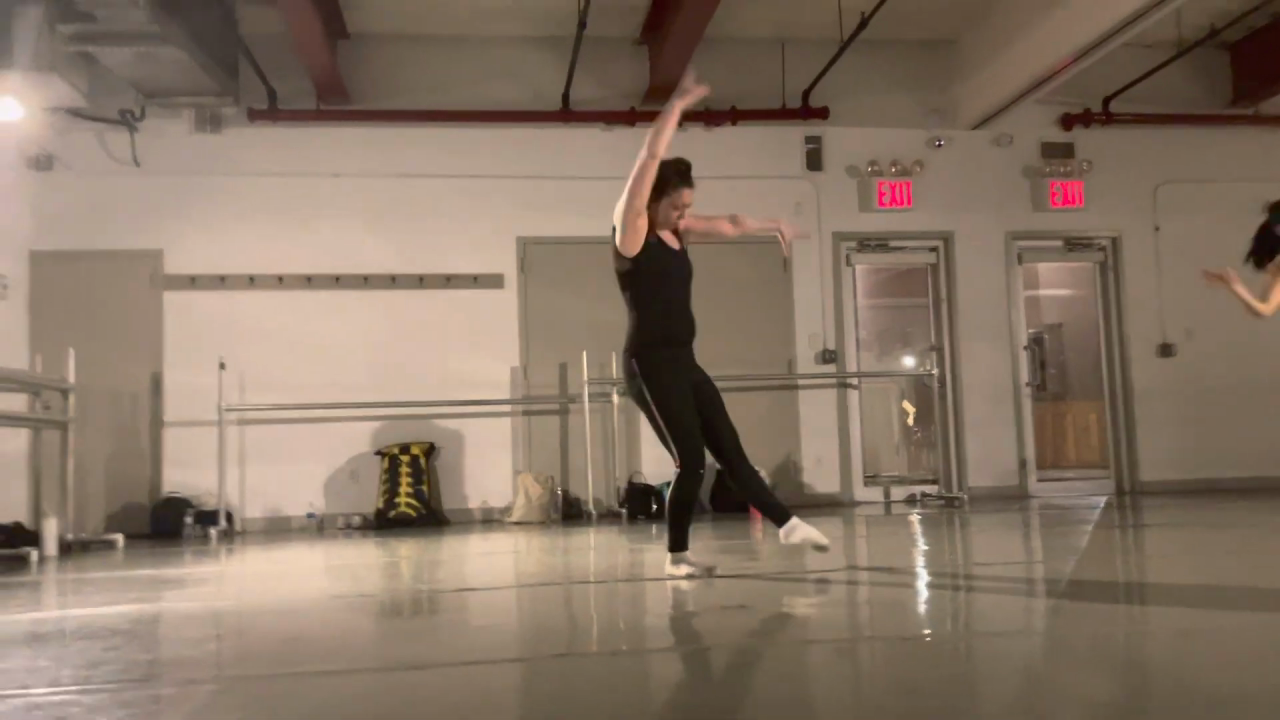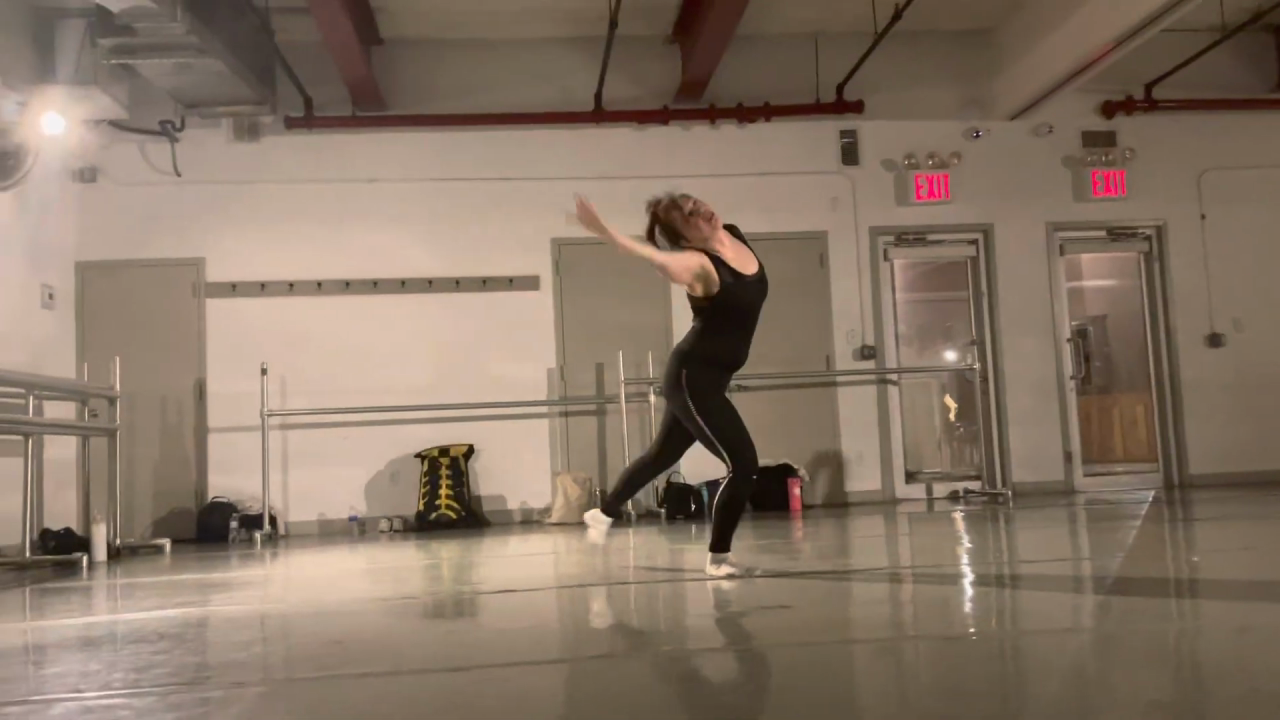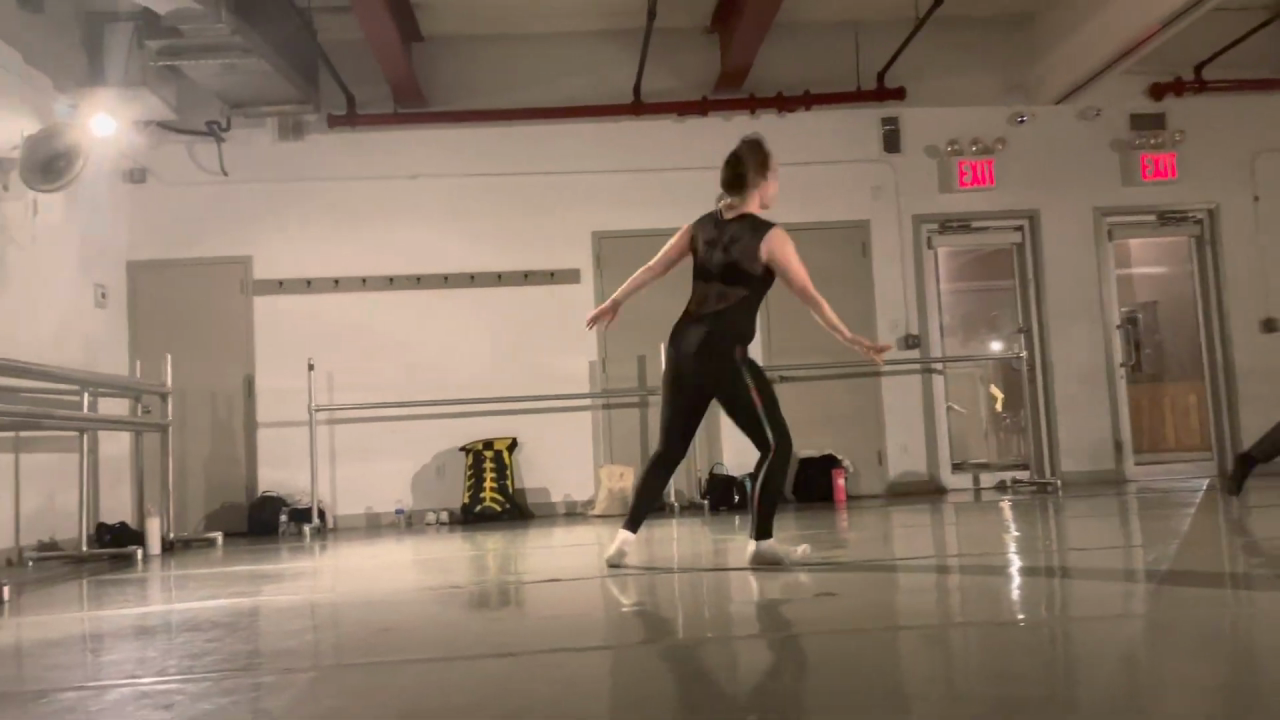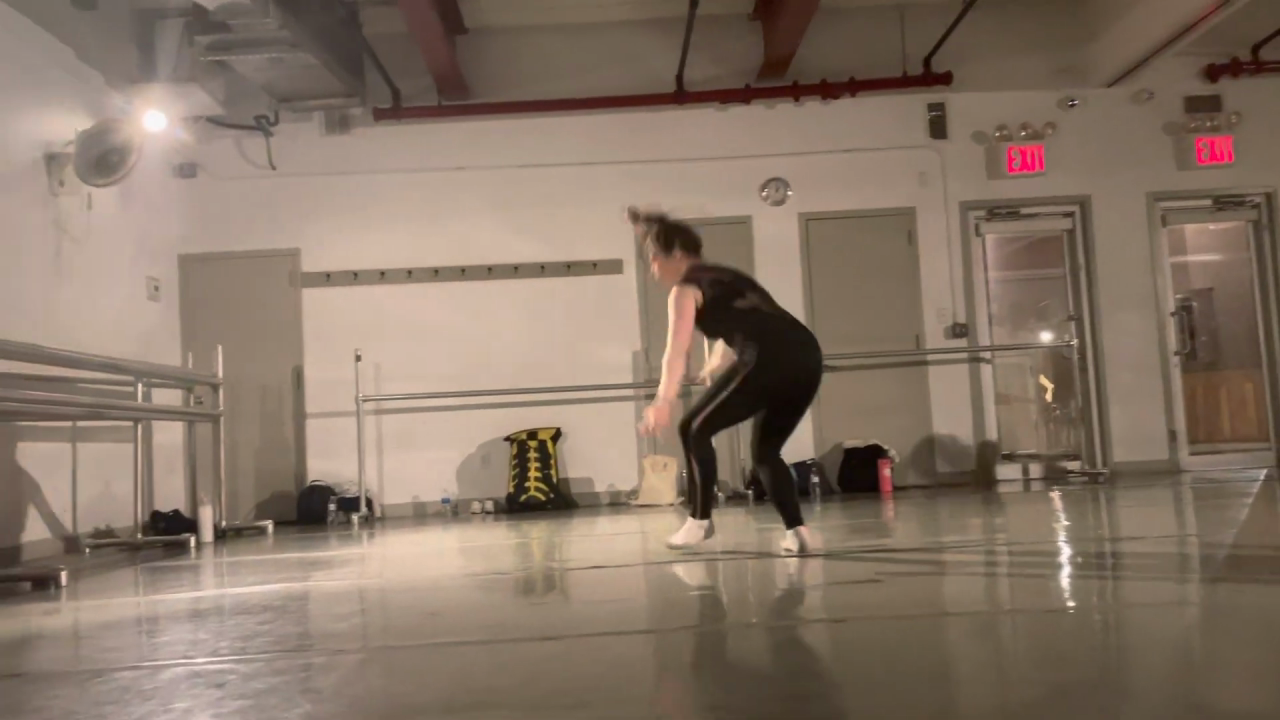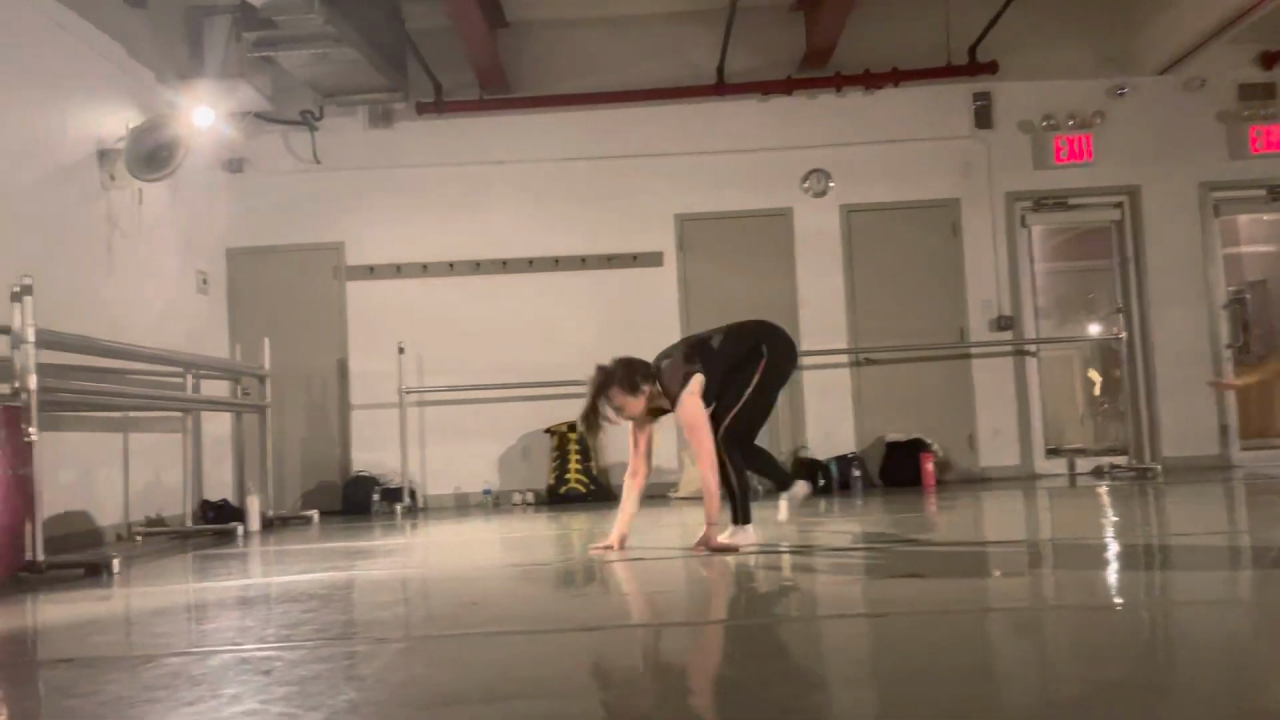
dt=0.4s
person 1, frame 1
left shoulder: (676, 230)
right shoulder: (632, 228)
left elbow: (726, 225)
right elbow: (649, 161)
left wrist: (771, 224)
right wrist: (677, 104)
left hip: (683, 363)
right hip: (652, 367)
left knee: (729, 452)
right knee: (690, 463)
left ankle: (787, 523)
right ankle: (677, 558)
person 1, frame 2
left shoulder: (732, 236)
right shoulder: (700, 264)
right elbow: (656, 256)
right wrist: (605, 230)
left hip: (706, 375)
right hip: (692, 376)
left knee: (662, 453)
right knee: (743, 466)
left ankle: (603, 513)
right ankle: (719, 557)
person 1, frame 3
left shoulder: (703, 225)
right shoulder: (769, 237)
left elbow: (652, 269)
right elbow: (808, 294)
left wrist: (613, 303)
right wrist: (851, 338)
left hip: (682, 349)
right hip: (723, 354)
left knee: (669, 451)
right knee: (776, 444)
left ankle: (625, 536)
right ankle: (762, 543)
person 1, frame 4
left shoulder: (685, 289)
right shoulder: (722, 278)
left elbow: (677, 352)
left wrist: (664, 401)
right wrist: (715, 367)
left hip: (768, 359)
right hip: (807, 359)
left knee: (695, 430)
right knee: (766, 452)
left ankle: (699, 522)
right ankle: (796, 530)
person 1, frame 5
left shoulder: (683, 393)
right shoulder: (643, 395)
left elbow: (706, 462)
right elbow: (637, 471)
left wrist: (711, 529)
right wrist: (619, 531)
left hip: (769, 348)
right hip: (749, 351)
left knee: (727, 437)
right knee: (734, 441)
left ankle: (742, 528)
right ankle: (790, 486)
